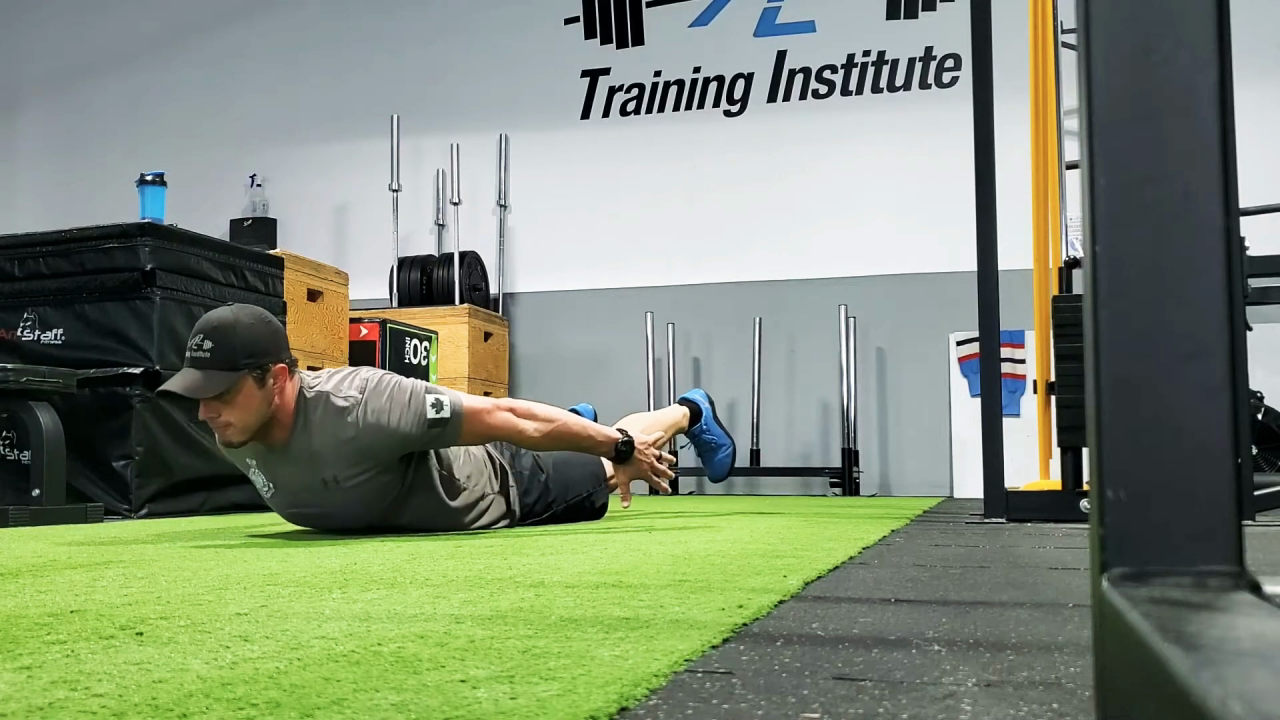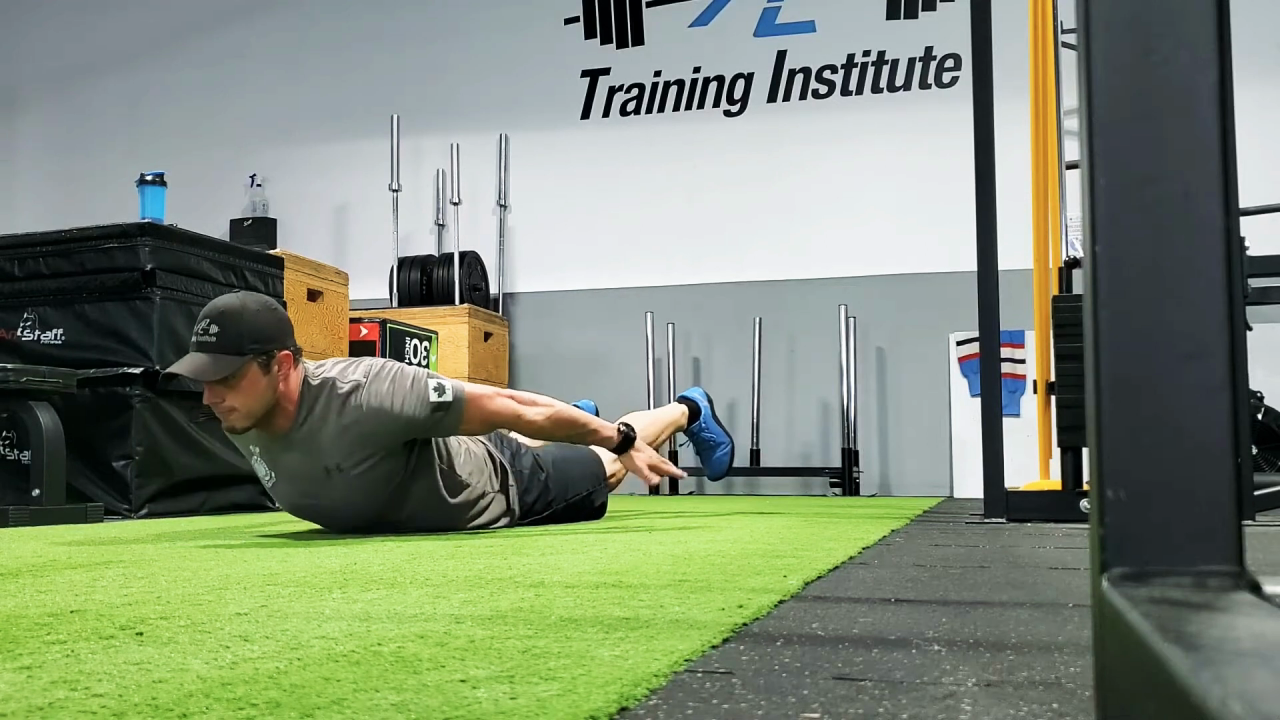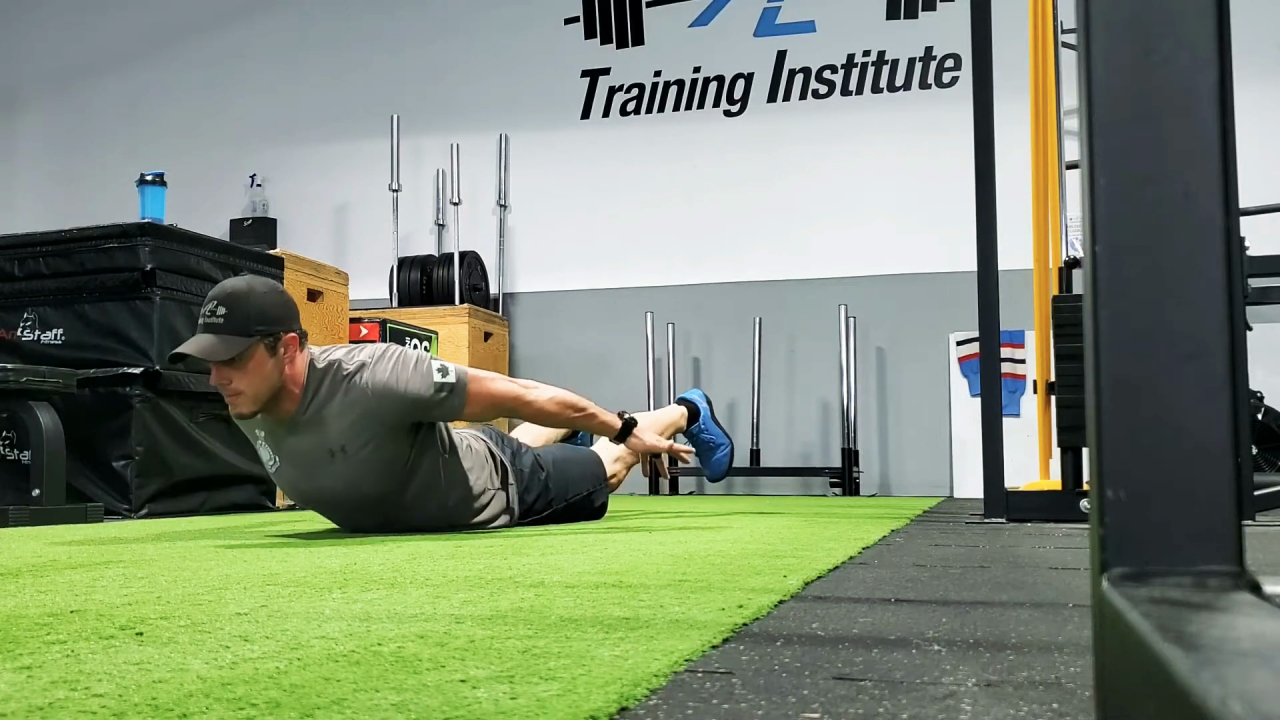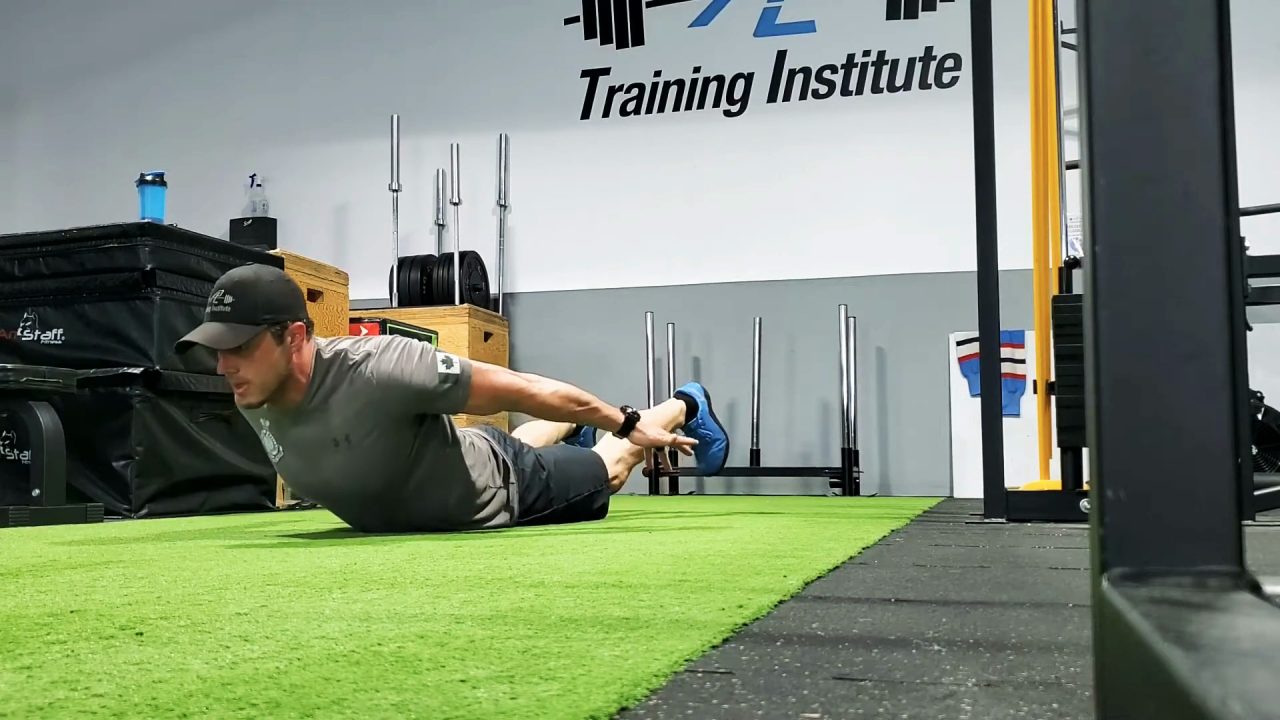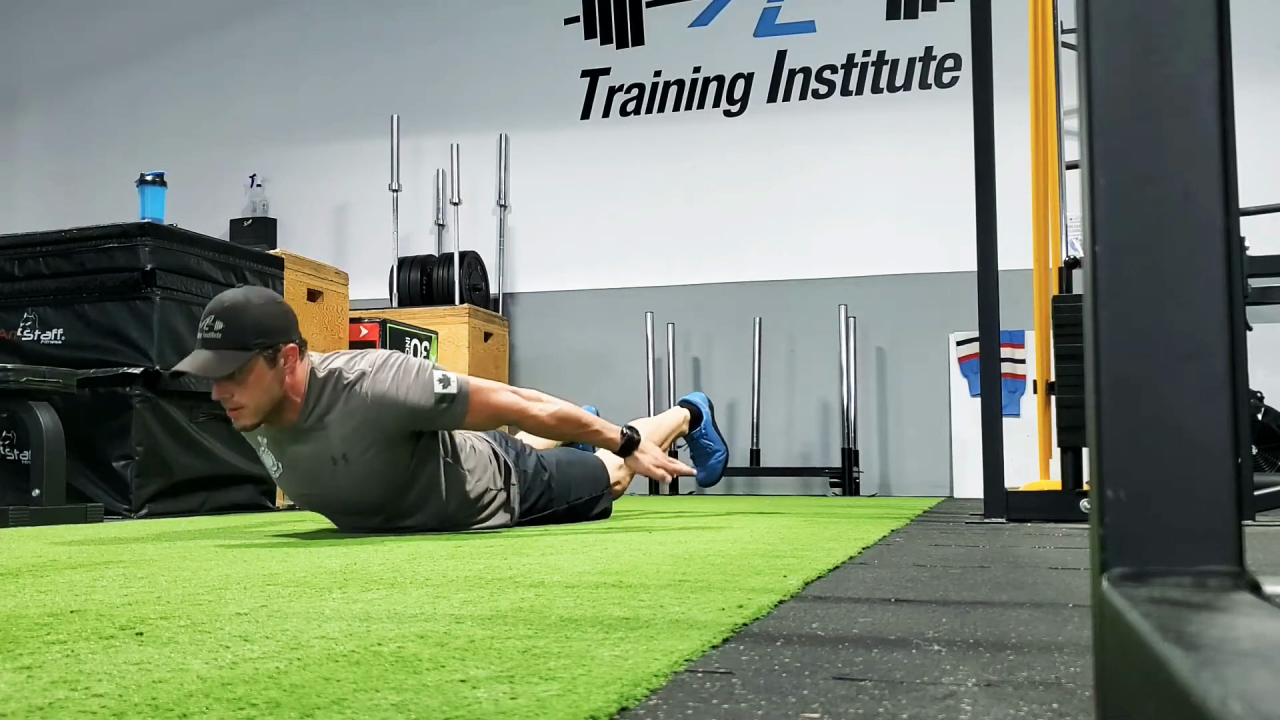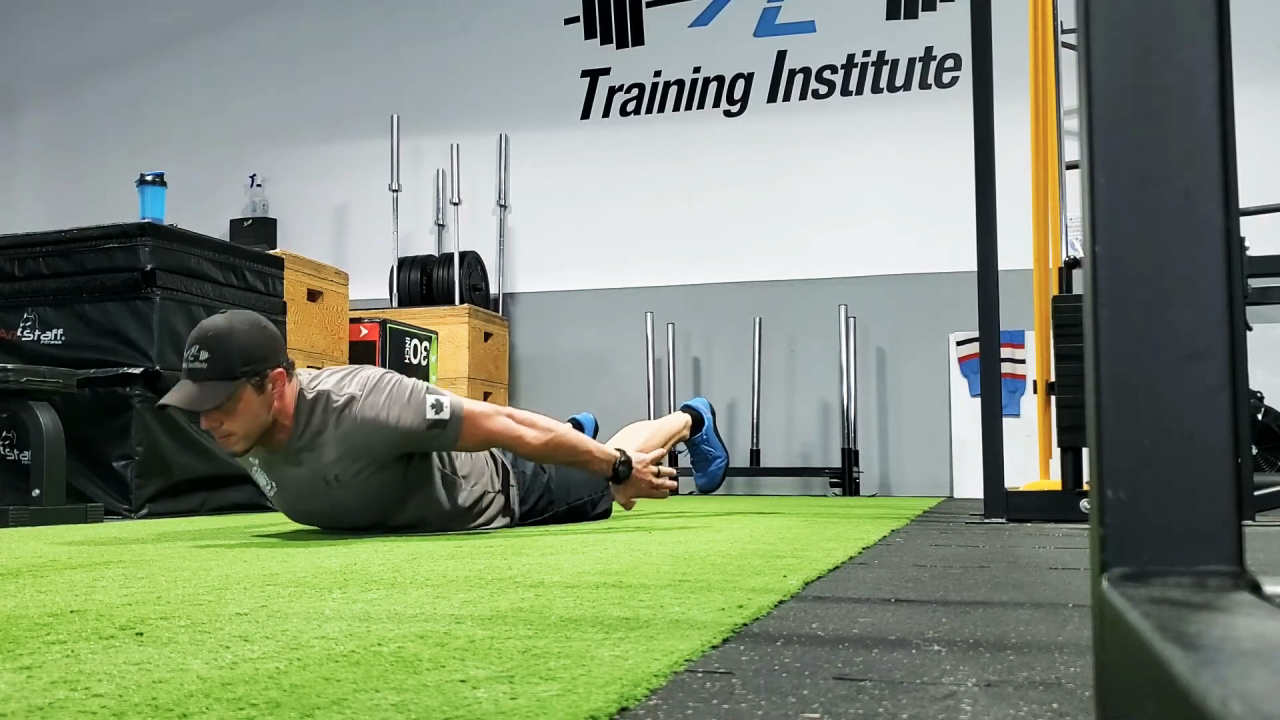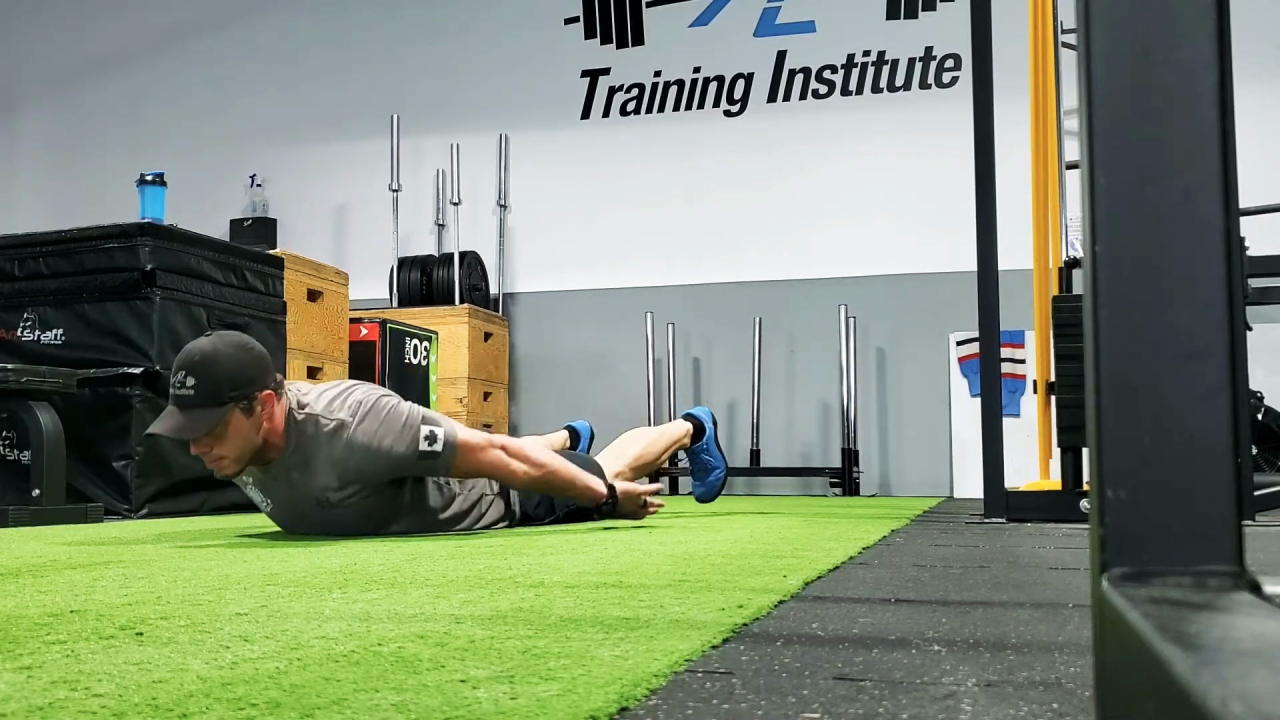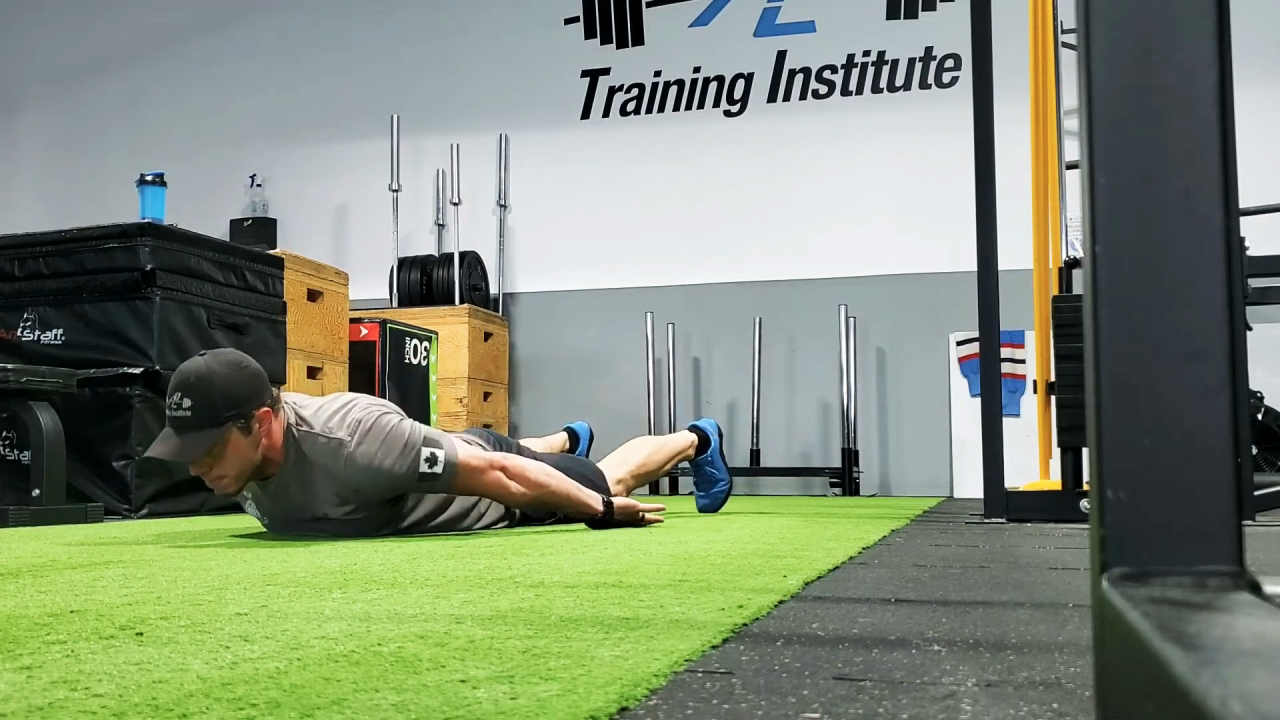
dt=0.2s
person 1, frame 1
left shoulder: (360, 408)
right shoulder: (234, 436)
left elbow: (505, 416)
left wrist: (623, 449)
left hip: (498, 495)
left knee: (605, 473)
left ankle: (689, 413)
right ankle: (575, 418)
person 1, frame 2
left shoulder: (362, 395)
right shoulder: (240, 423)
left elbow: (508, 406)
left wrist: (622, 441)
left hip: (498, 495)
left knee: (606, 469)
left ankle: (687, 411)
right ankle: (575, 418)
person 1, frame 3
left shoulder: (371, 379)
right shoulder: (248, 410)
left elbow: (513, 393)
left wrist: (625, 430)
left hip: (499, 495)
left knee: (605, 470)
left ankle: (687, 412)
right ankle: (569, 423)
person 1, frame 4
left shoulder: (378, 370)
right shoulder: (253, 400)
left elbow: (519, 387)
left wrist: (630, 424)
left hip: (499, 497)
left knee: (607, 470)
left ankle: (684, 408)
right ankle: (571, 425)
person 1, frame 5
left shoulder: (373, 387)
right shoulder: (251, 414)
left elbow: (514, 402)
left wrist: (628, 444)
left hip: (500, 496)
left knee: (609, 477)
left ankle: (688, 415)
right ankle: (567, 432)
person 1, frame 6
left shoulder: (360, 407)
right shoulder: (244, 429)
left elbow: (507, 426)
left wrist: (620, 469)
left hip: (497, 499)
left knee: (602, 483)
left ankle: (690, 421)
right ankle: (576, 427)
person 1, frame 7
left shoulder: (352, 428)
right shoulder: (237, 436)
left elbow: (499, 454)
left wrist: (611, 497)
left hip: (492, 502)
right hip: (442, 472)
left knee: (606, 478)
left ankle: (690, 428)
right ankle: (568, 437)
person 1, frame 8
left shoulder: (350, 443)
right shoulder: (241, 442)
left elbow: (500, 475)
left wrist: (607, 512)
left hip: (494, 501)
right hip: (444, 466)
left knee: (610, 482)
left ankle: (697, 440)
right ankle: (566, 439)
